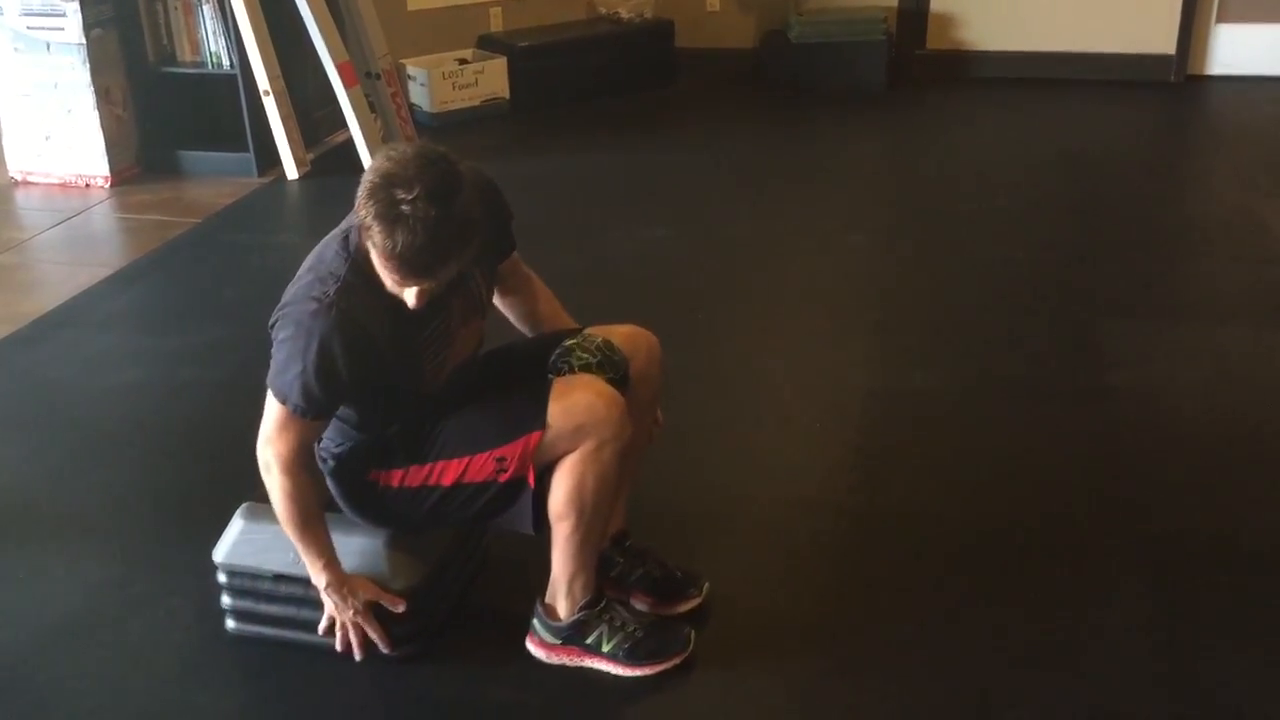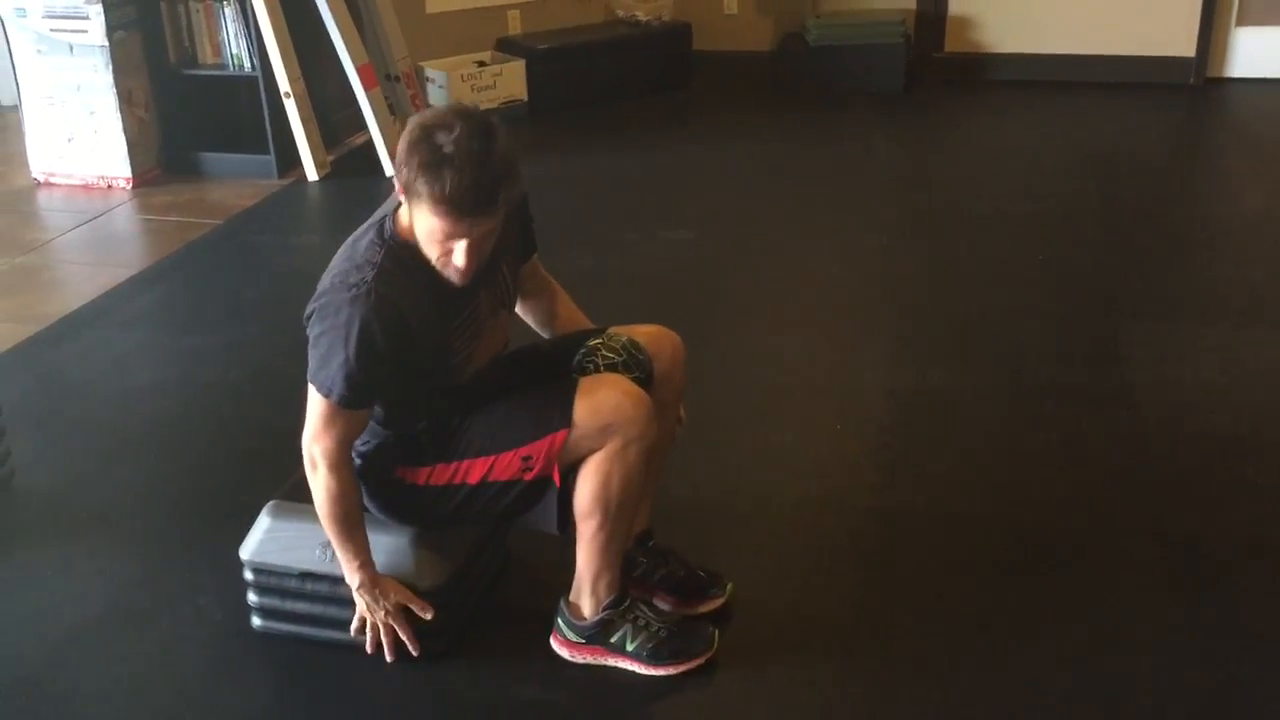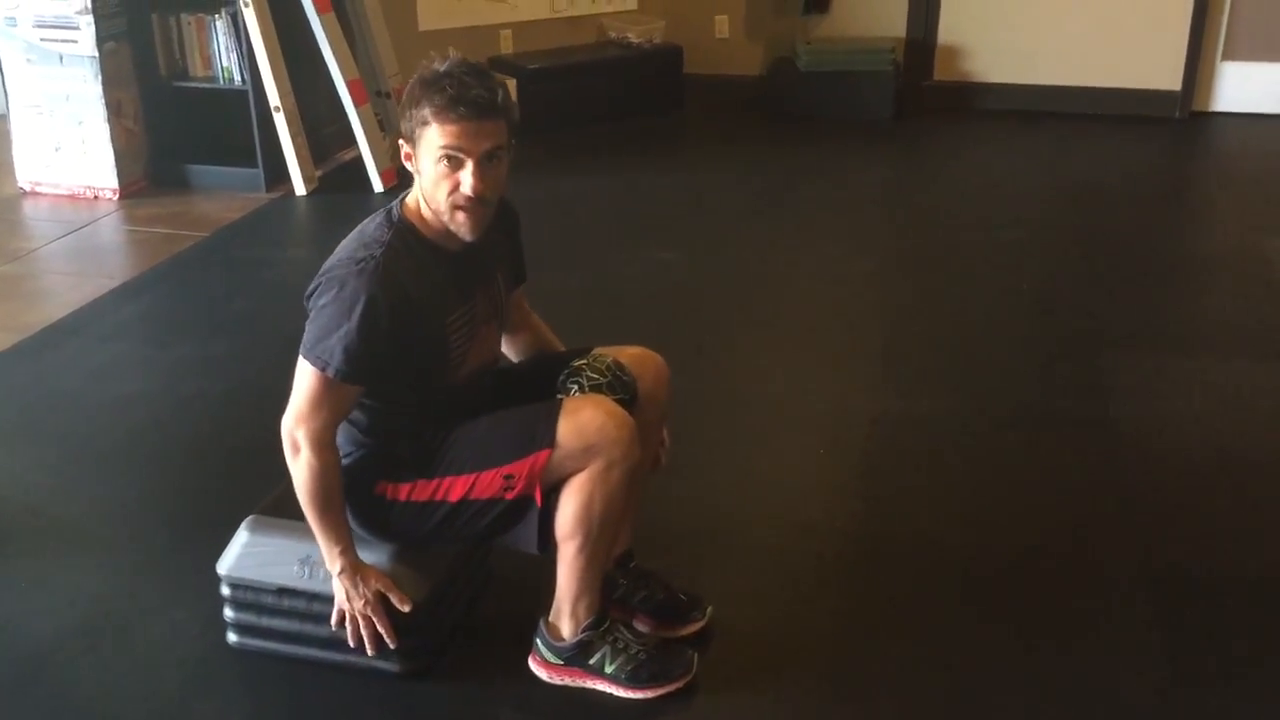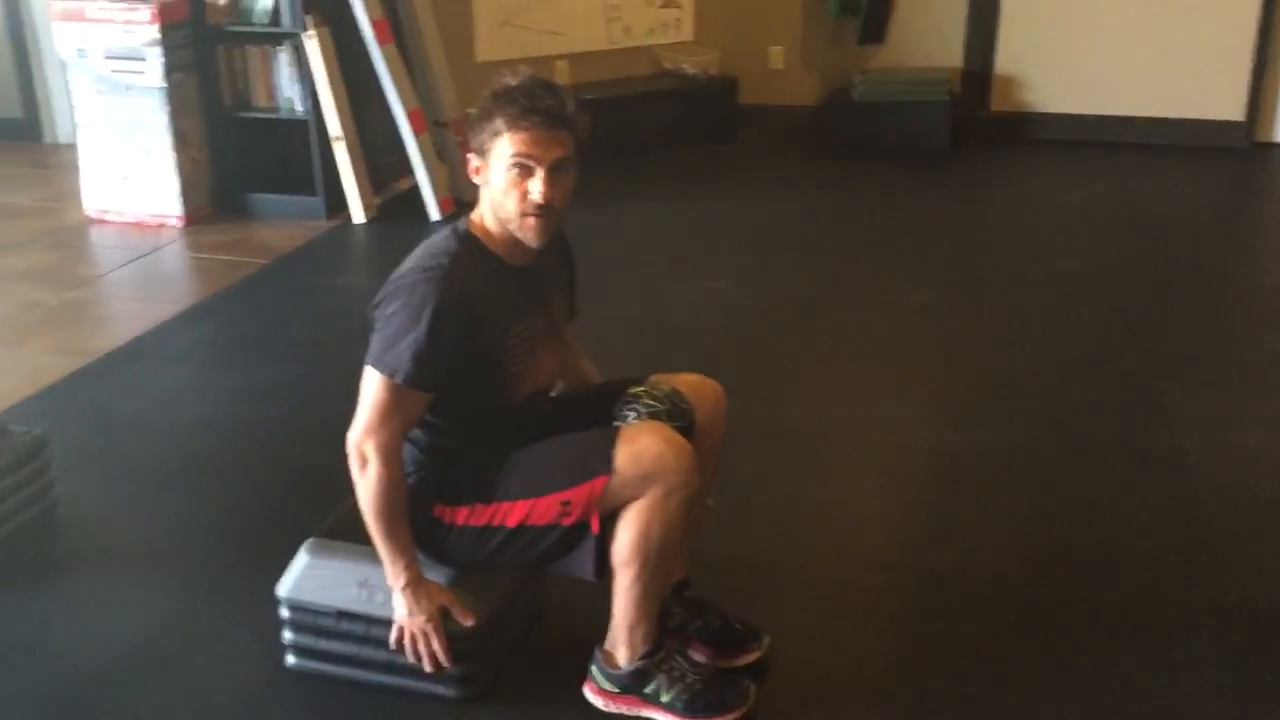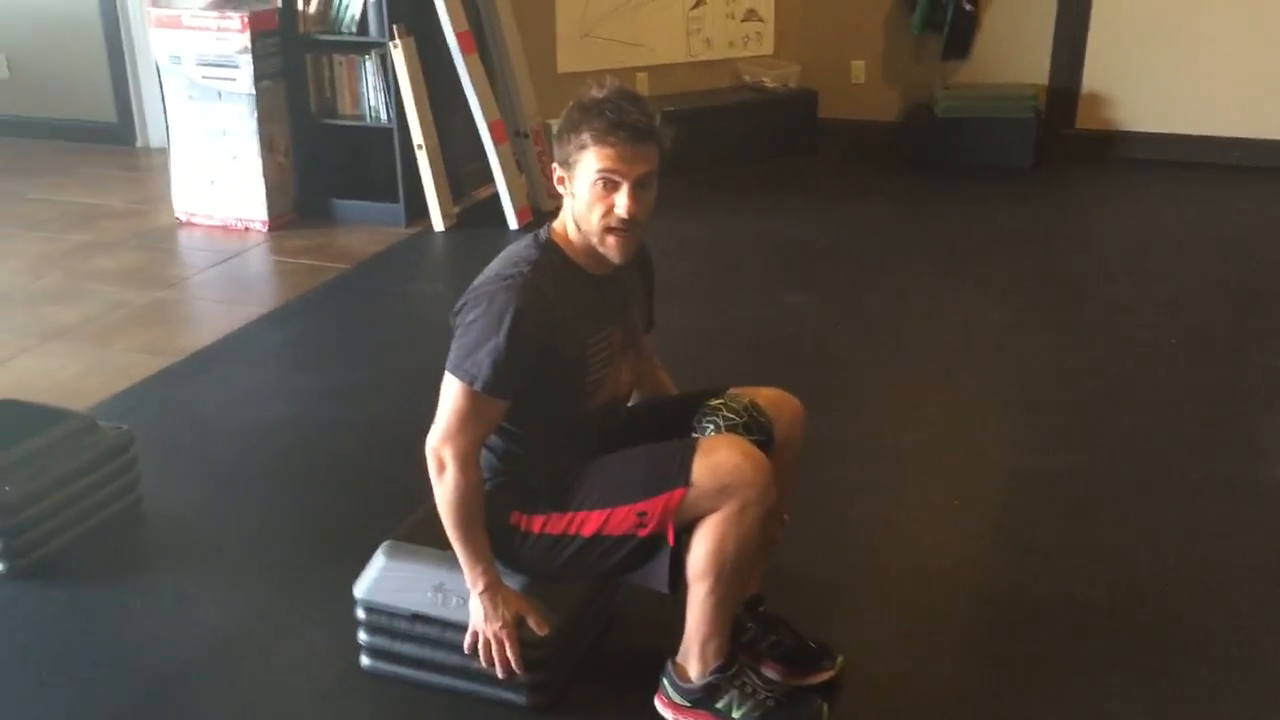
dt=0.5s
person 1, frame 1
left shoulder: (472, 198)
right shoulder: (326, 316)
left elbow: (513, 282)
right elbow: (279, 452)
left wrist: (592, 364)
right wrist: (331, 581)
left hip: (455, 386)
right hip: (385, 459)
left knee: (635, 352)
right knee: (596, 415)
left ankle: (605, 549)
right ankle: (567, 618)
person 1, frame 2
left shoulder: (498, 203)
right shoulder: (364, 302)
left elbow: (533, 288)
right elbow: (324, 451)
left wrist: (613, 360)
right wrist: (364, 582)
left hip: (479, 388)
right hip: (411, 458)
left knee: (659, 352)
right knee: (624, 415)
left ankle: (630, 550)
right ankle: (592, 619)
person 1, frame 3
left shoulder: (491, 218)
right shoulder: (369, 279)
left elbow: (513, 321)
right elbow: (303, 434)
left wrist: (584, 387)
right wrist: (345, 568)
left hip: (464, 404)
right hip: (396, 470)
left knee: (641, 373)
right knee: (606, 434)
left ankle: (610, 571)
right ankle: (570, 639)
person 1, frame 4
left shoulder: (546, 245)
right shoulder: (436, 289)
right elbow: (370, 445)
left wrist: (628, 421)
right wrist: (407, 584)
left hip: (521, 432)
right hip: (456, 493)
left knee: (699, 400)
right knee: (662, 461)
left ankle: (666, 599)
right ankle: (628, 667)
person 1, frame 5
left shoulder: (625, 255)
right shoulder: (517, 299)
right elbow: (447, 451)
left wrist: (696, 440)
right wrist: (485, 590)
left hip: (597, 443)
right hip: (532, 501)
left knee: (778, 416)
right knee: (741, 474)
left ankle: (739, 614)
